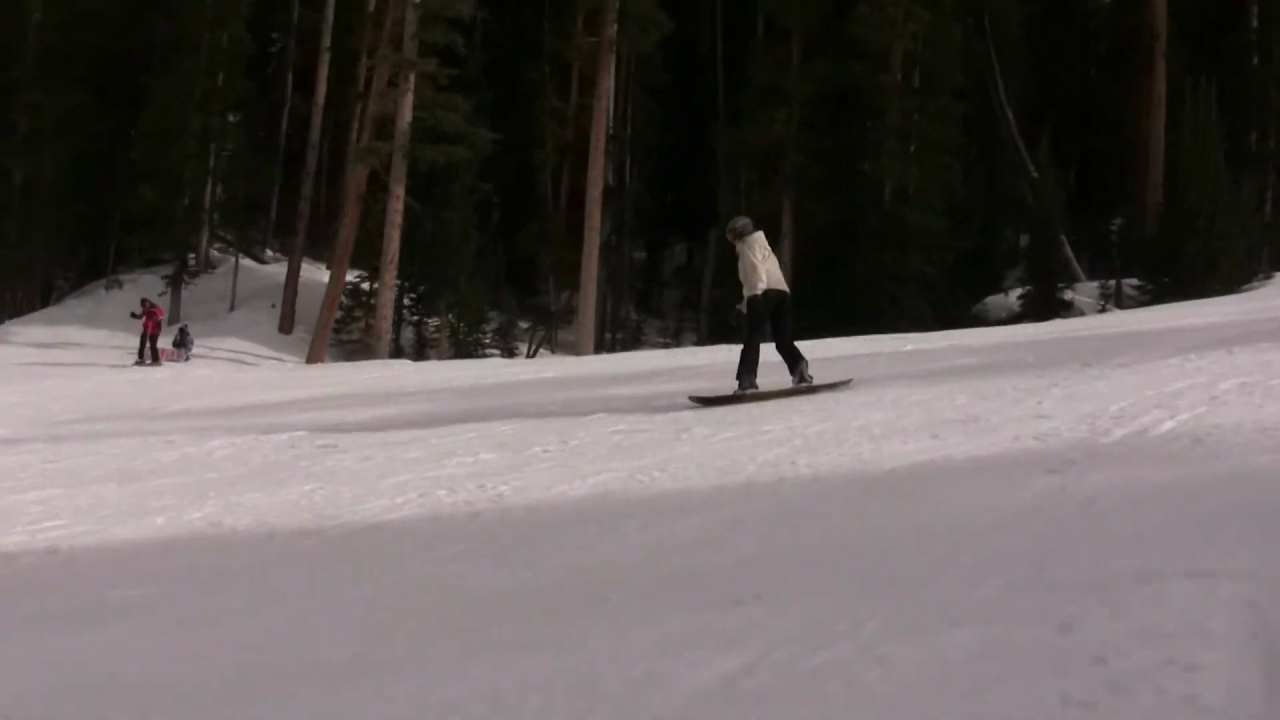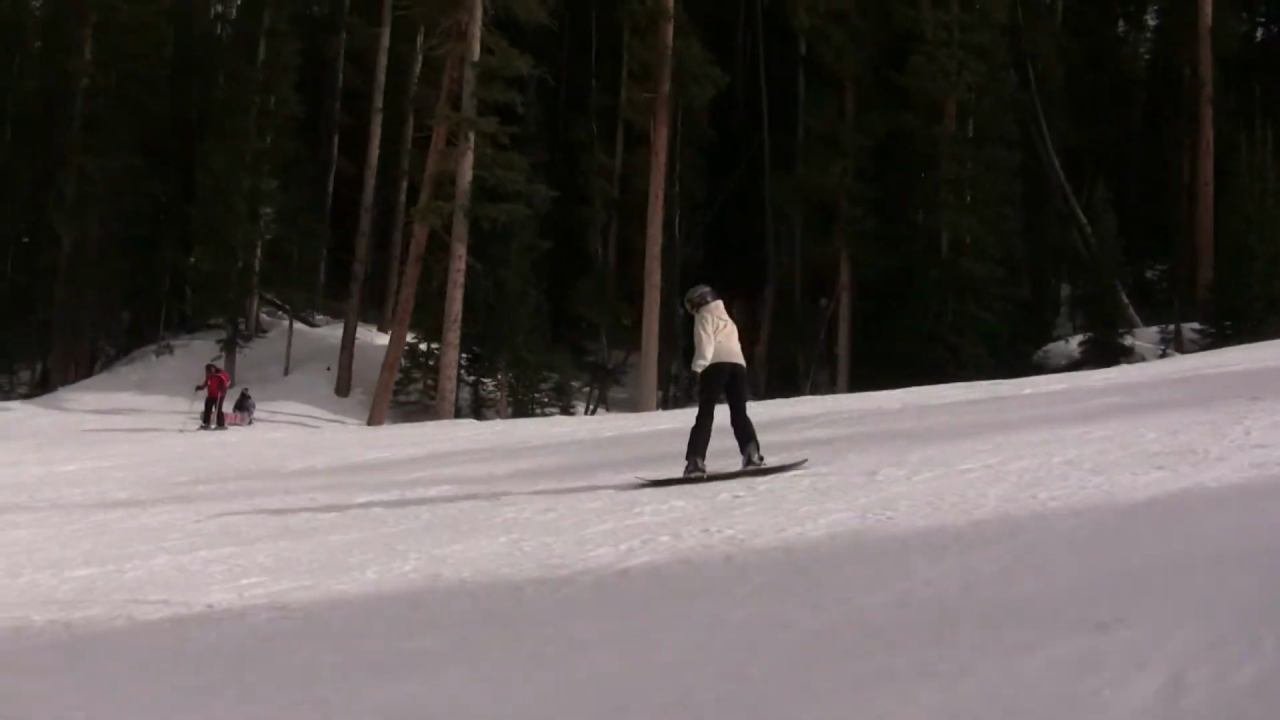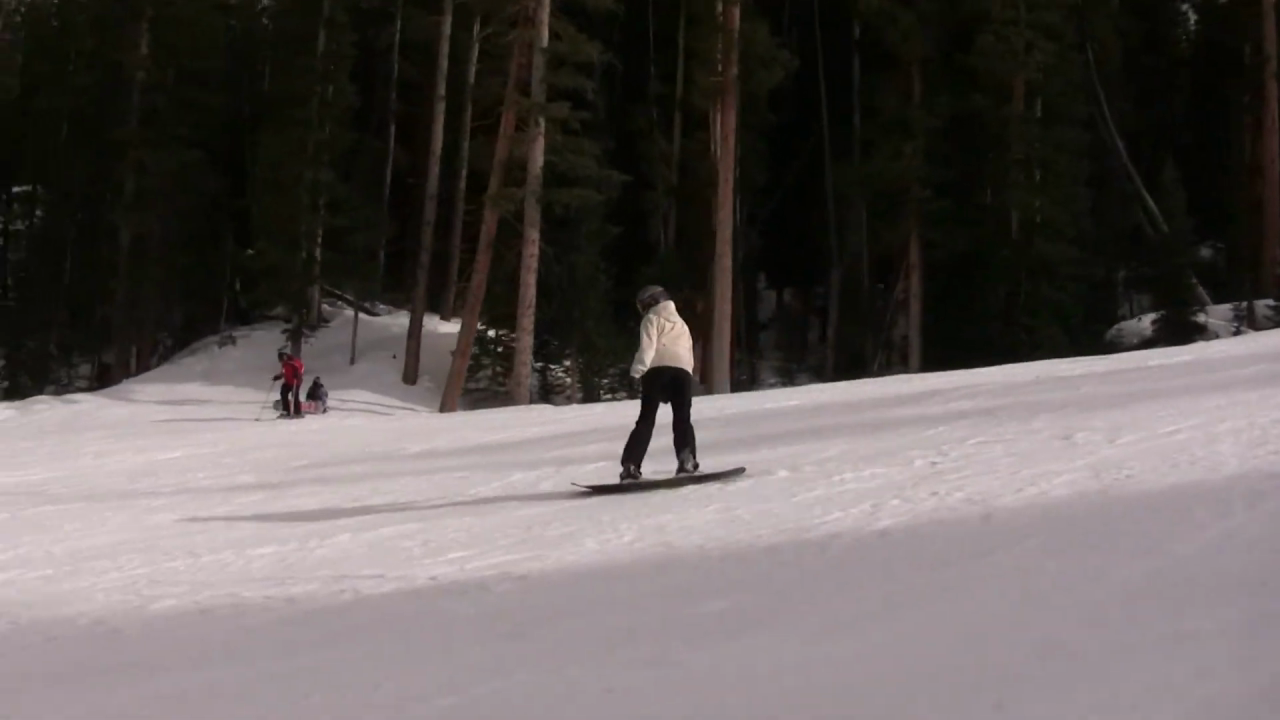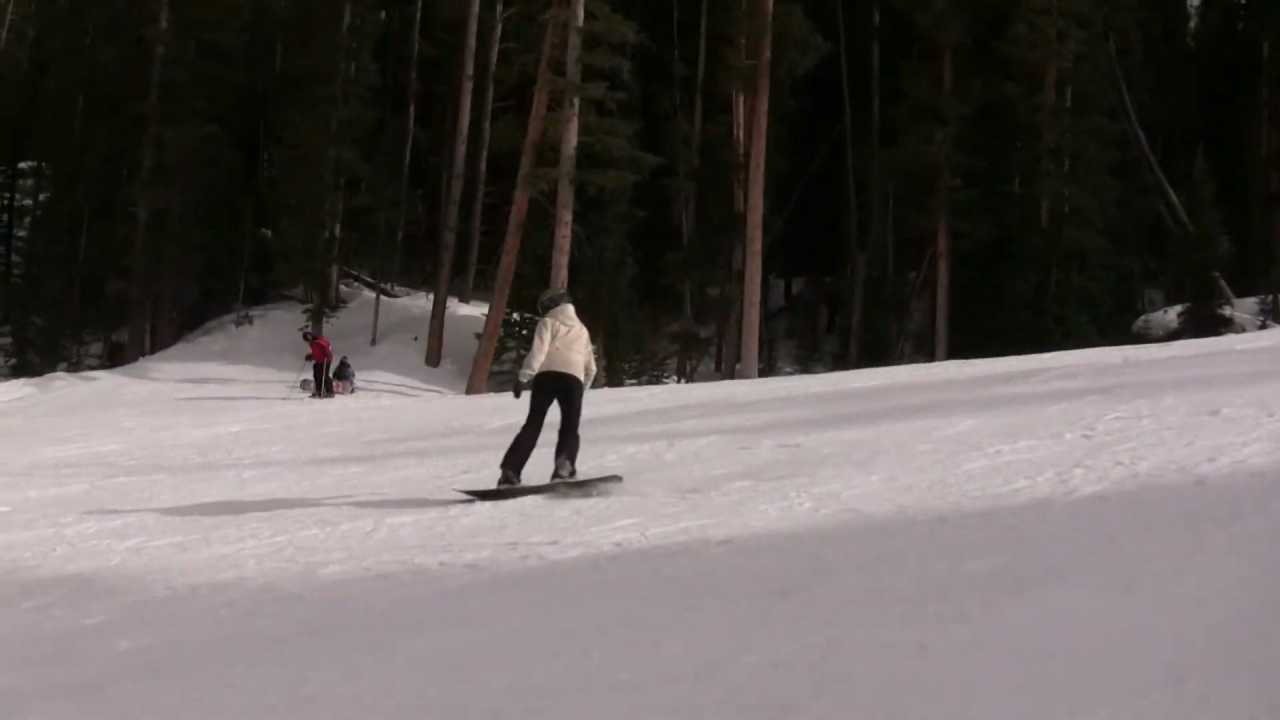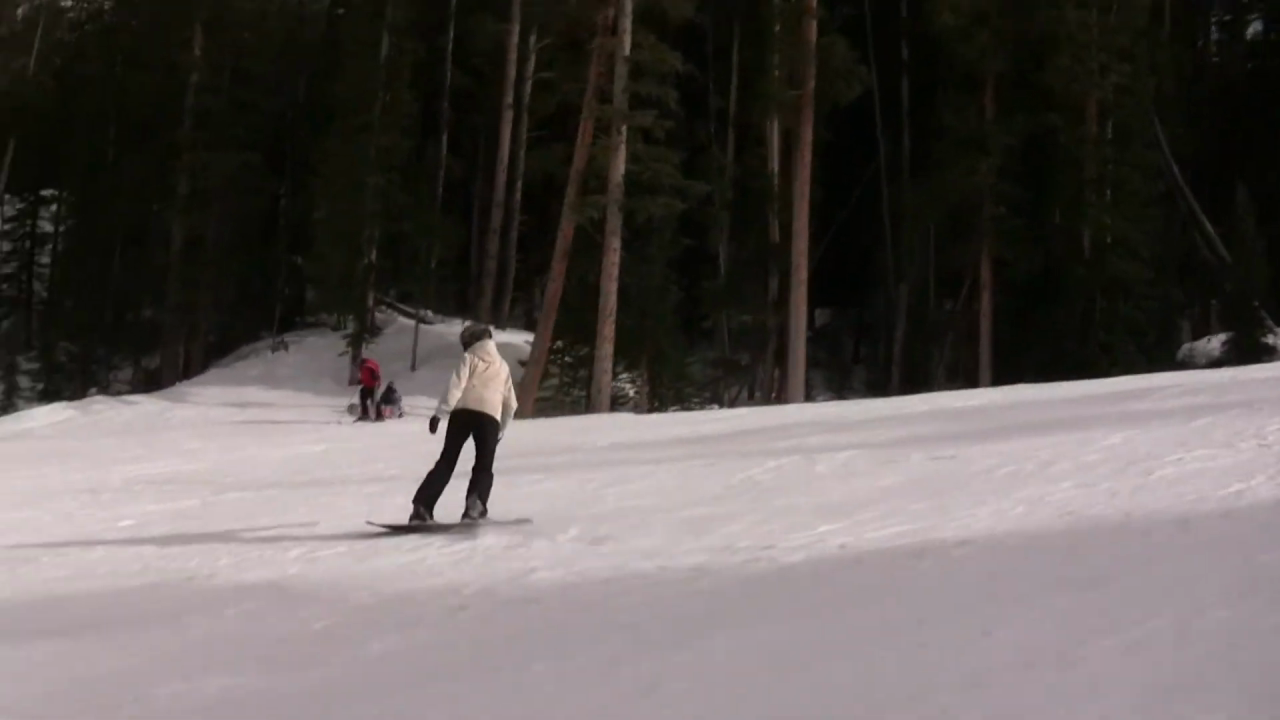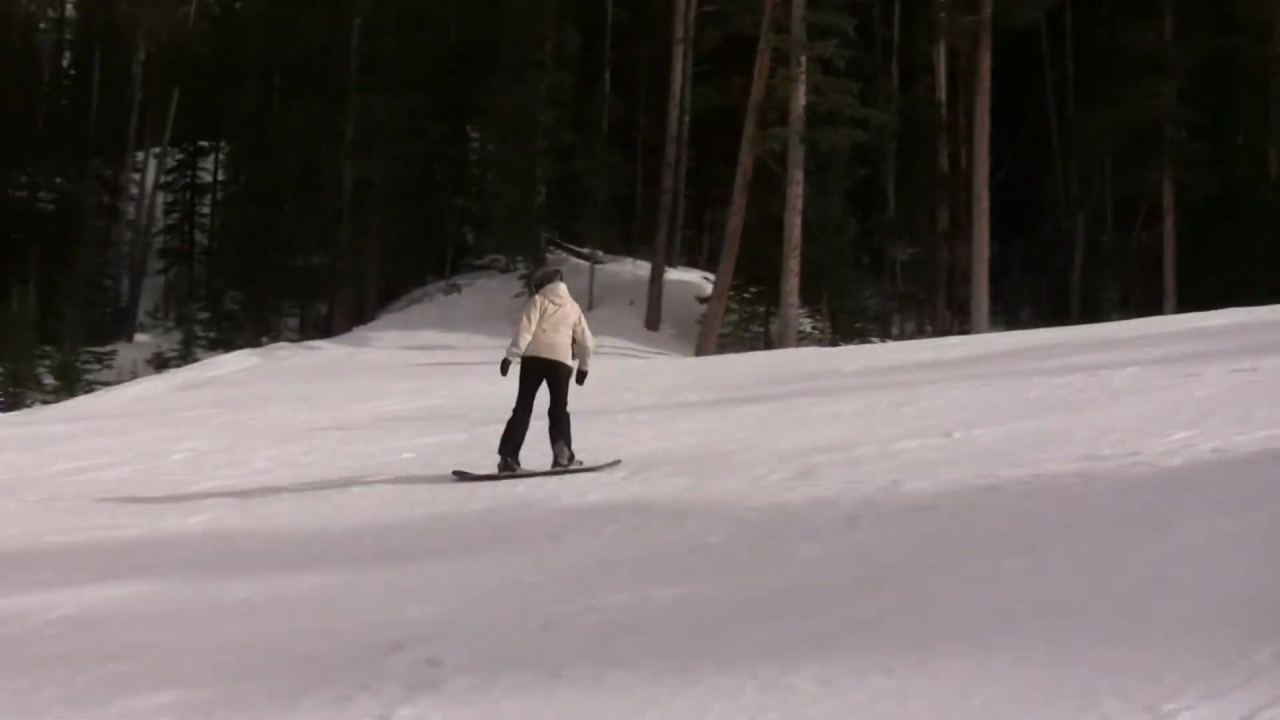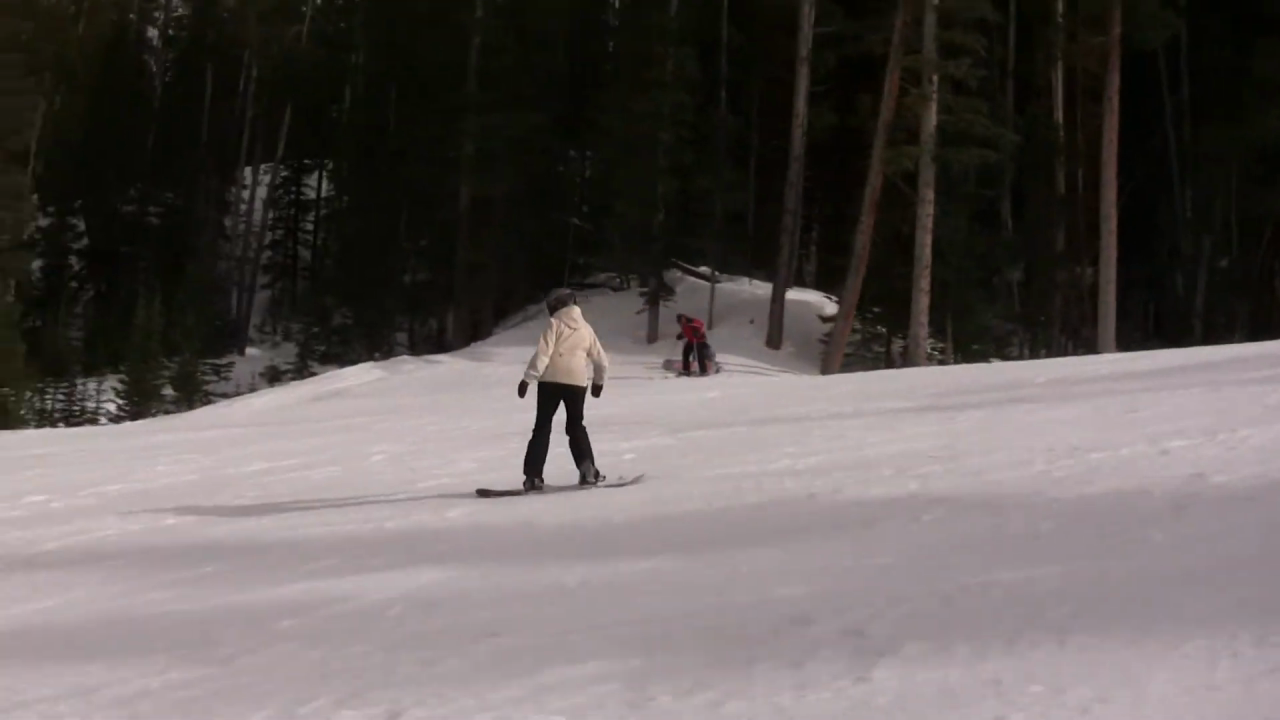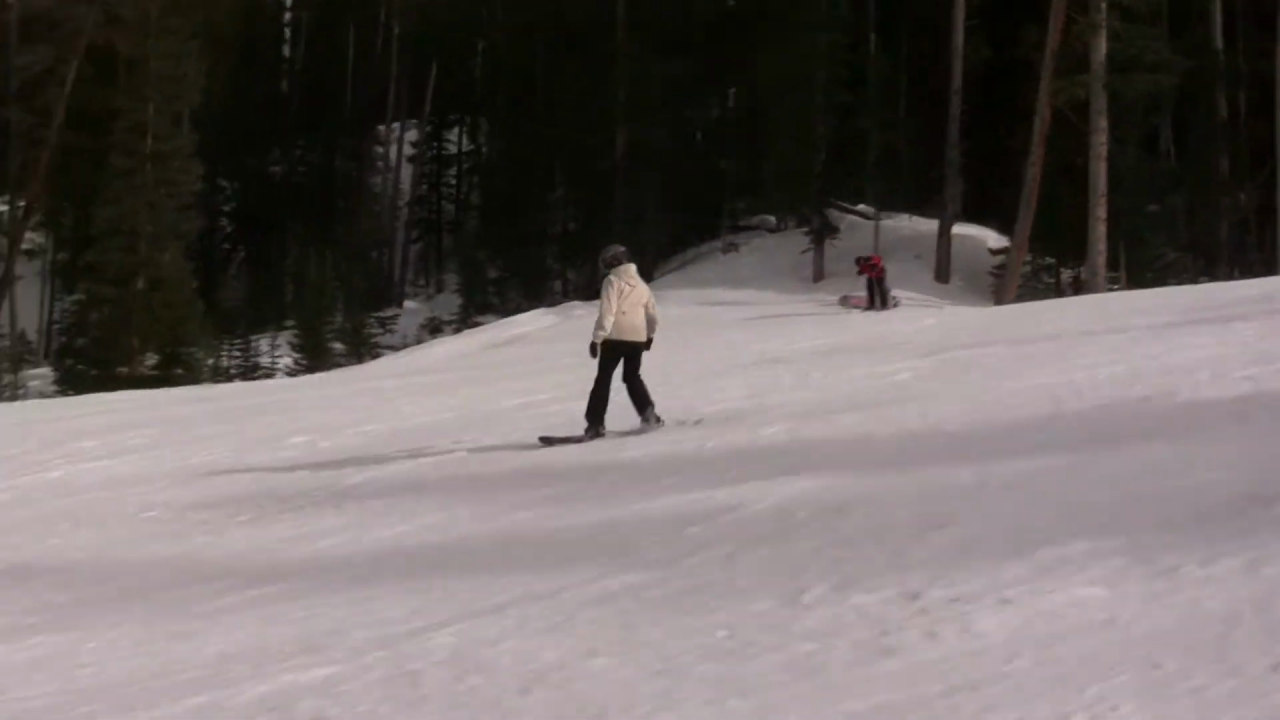
dt=0.3s
person 1, frame 1
left shoulder: (749, 246)
right shoulder: (762, 247)
left elbow: (757, 270)
left wrist: (757, 292)
right wrist: (743, 308)
left hip: (763, 294)
right hip: (782, 293)
left knee: (752, 339)
right knee: (783, 340)
left ankle: (747, 381)
right ankle: (800, 370)
person 1, frame 2
left shoulder: (705, 316)
right shoulder: (728, 320)
left elbow: (705, 343)
left wrist: (697, 367)
left hip: (715, 366)
right hip: (738, 366)
left knee: (704, 416)
right knee: (739, 415)
left ankle: (695, 461)
right ankle: (751, 453)
person 1, frame 3
left shoulder: (652, 319)
right shoulder: (681, 323)
left elbow: (647, 348)
right elbow: (690, 360)
left wrist: (635, 373)
right wrist: (670, 392)
left hip: (657, 370)
right hip: (683, 372)
left knee: (645, 420)
right knee: (682, 420)
left ankle: (631, 467)
right ankle: (687, 460)
person 1, frame 4
left shoulder: (549, 322)
right shoulder: (582, 328)
left elbow: (538, 351)
right elbow: (591, 367)
left wrist: (523, 377)
right wrist: (581, 389)
left hip: (547, 375)
right hip: (573, 379)
left knee: (532, 426)
right knee: (570, 429)
left ankle: (510, 472)
right ankle: (564, 466)
person 1, frame 5
left shoulder: (469, 357)
right shoulder: (502, 365)
left elbow: (455, 387)
right elbow: (510, 404)
left wrist: (439, 413)
right wrist: (501, 430)
left hip: (463, 412)
right hip: (489, 417)
left knee: (446, 462)
right knee: (483, 468)
left ankle: (421, 508)
right ankle: (475, 506)
person 1, frame 6
left shoulder: (539, 300)
right shoulder: (572, 306)
left elbow: (525, 330)
right elbow: (586, 342)
left wrist: (510, 356)
right wrist: (583, 366)
left hip: (534, 357)
right hip: (560, 361)
left knee: (522, 408)
right knee: (559, 410)
left ankle: (508, 458)
right ankle: (562, 453)
person 1, frame 7
left shoulder: (555, 323)
right shoulder: (586, 328)
left elbow: (542, 353)
right elbow: (601, 360)
left wrist: (528, 378)
right wrist: (599, 381)
left hip: (551, 381)
right hip: (577, 383)
left knee: (542, 429)
right knee: (576, 428)
left ankle: (533, 477)
right ankle: (588, 471)
person 1, frame 8
left shoulder: (612, 281)
right shoulder: (641, 284)
left elbow: (607, 312)
right elbow: (653, 315)
left wrist: (597, 338)
right wrist: (649, 334)
left hip: (615, 337)
right hip: (638, 338)
left knee: (603, 380)
right knee: (632, 377)
left ankle: (595, 425)
right ankle: (649, 414)
